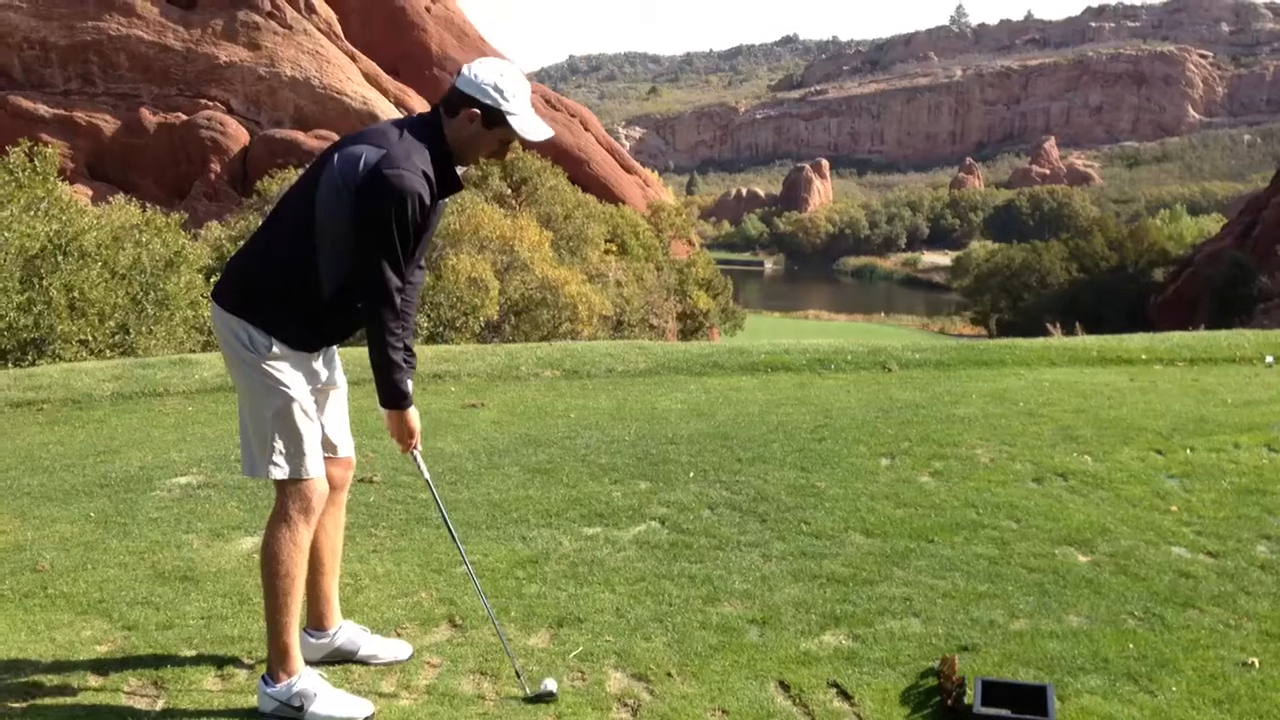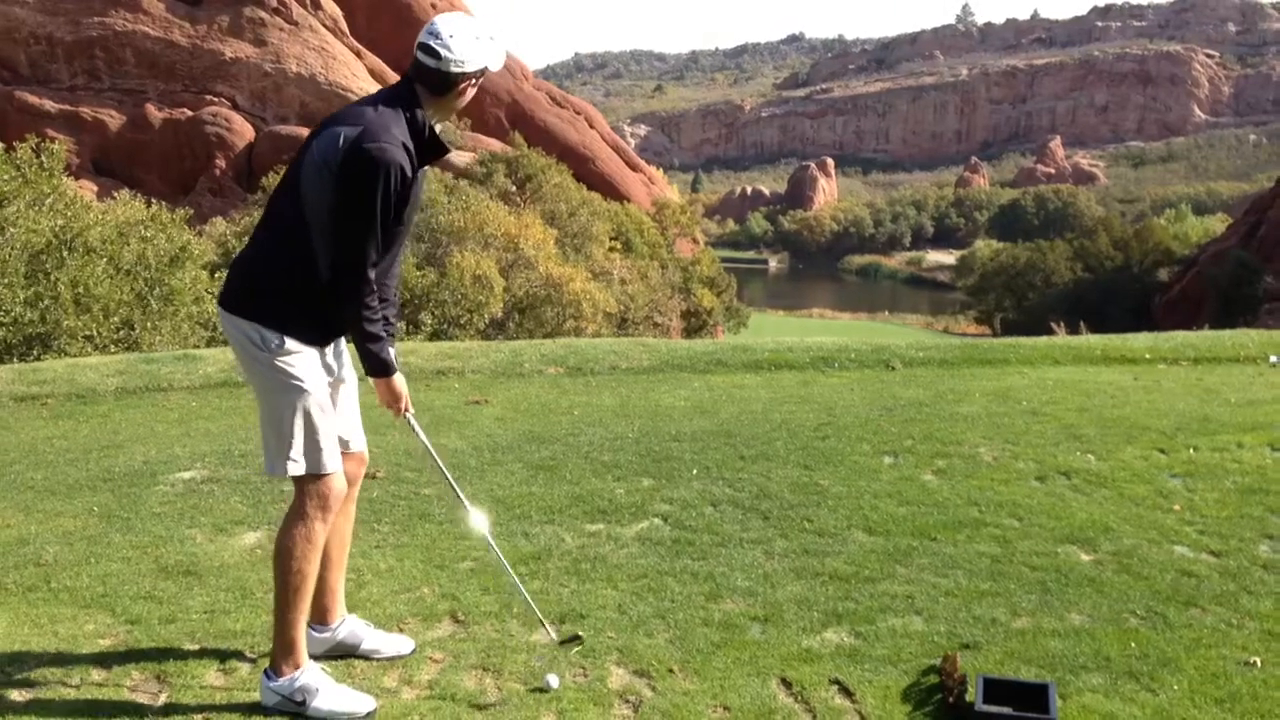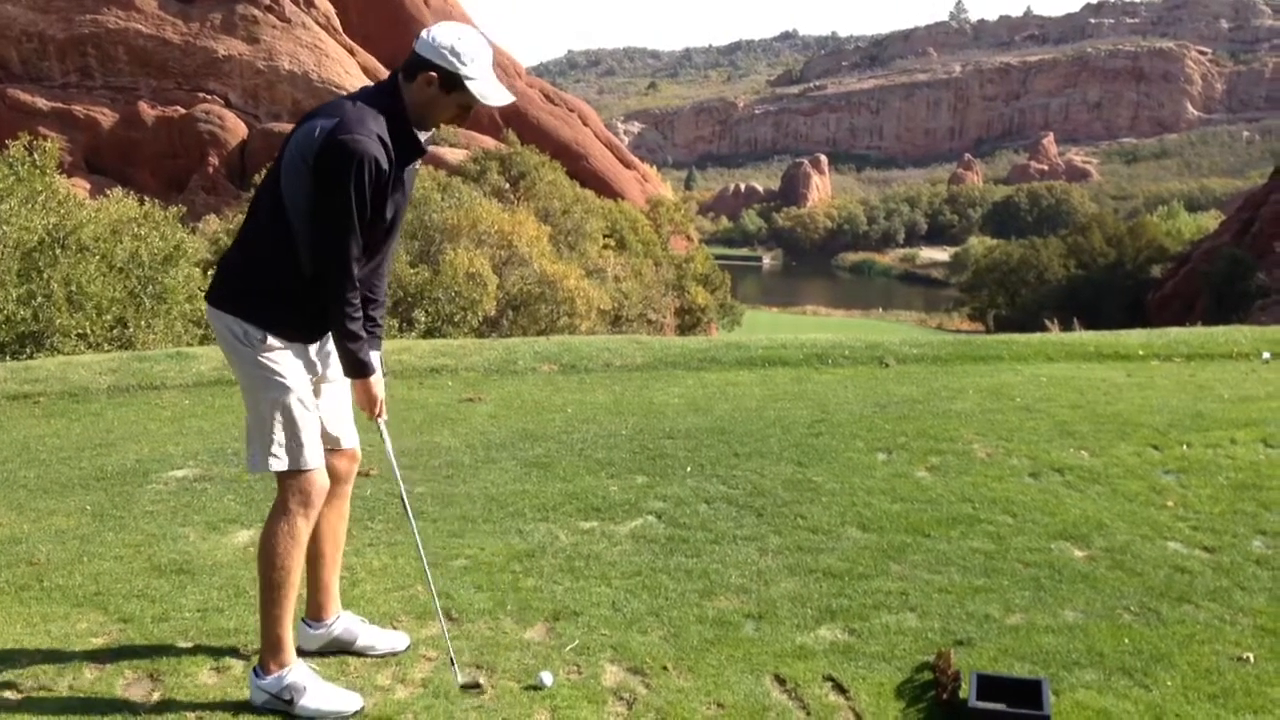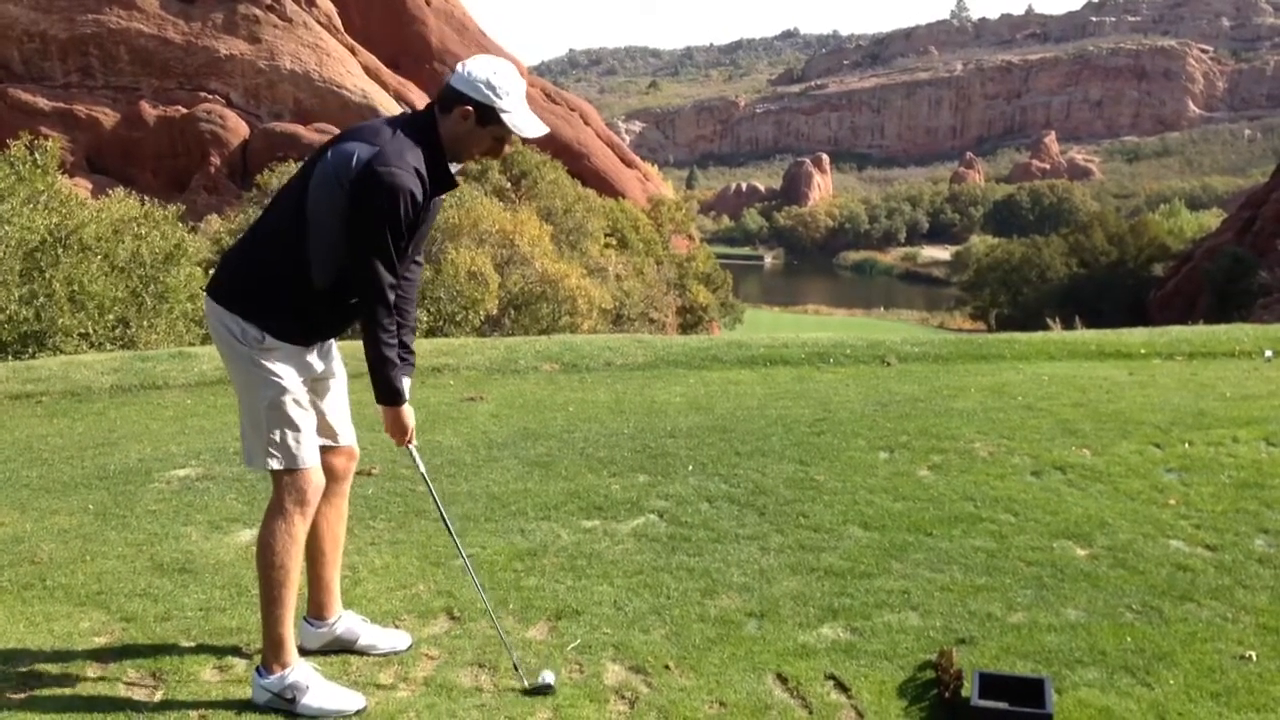
dt=1s
person 1, frame 1
left shoulder: (422, 160)
right shoulder: (399, 175)
left elbow: (401, 282)
right elbow: (381, 295)
left wrist: (403, 380)
right wrist: (397, 399)
left hip: (306, 324)
right hip: (266, 325)
left knee: (335, 472)
right knee: (303, 493)
left ankle: (324, 628)
person 1, frame 2
left shoulder: (398, 132)
right shoulder: (379, 148)
left elbow: (374, 261)
right elbow: (353, 271)
left wrist: (382, 350)
right wrist: (383, 367)
left hip: (312, 320)
right hip: (275, 323)
left knee: (348, 467)
right knee: (321, 489)
left ankle: (328, 623)
person 1, frame 3
left shoulder: (394, 137)
right shoulder: (355, 141)
left elbow: (369, 261)
right elbow: (335, 267)
left wrist: (369, 352)
right wrist: (360, 368)
left hip: (306, 319)
right hip: (262, 319)
left knee: (340, 465)
right knee: (305, 486)
left ankle: (324, 618)
person 1, frame 4
left shoulder: (421, 161)
right shoulder: (390, 172)
left elbow: (401, 278)
right elbow: (374, 294)
left wrist: (402, 377)
right wrist: (392, 397)
left hip: (304, 319)
right hip: (259, 319)
left knee: (338, 461)
right knee: (300, 484)
left ankle: (324, 617)
